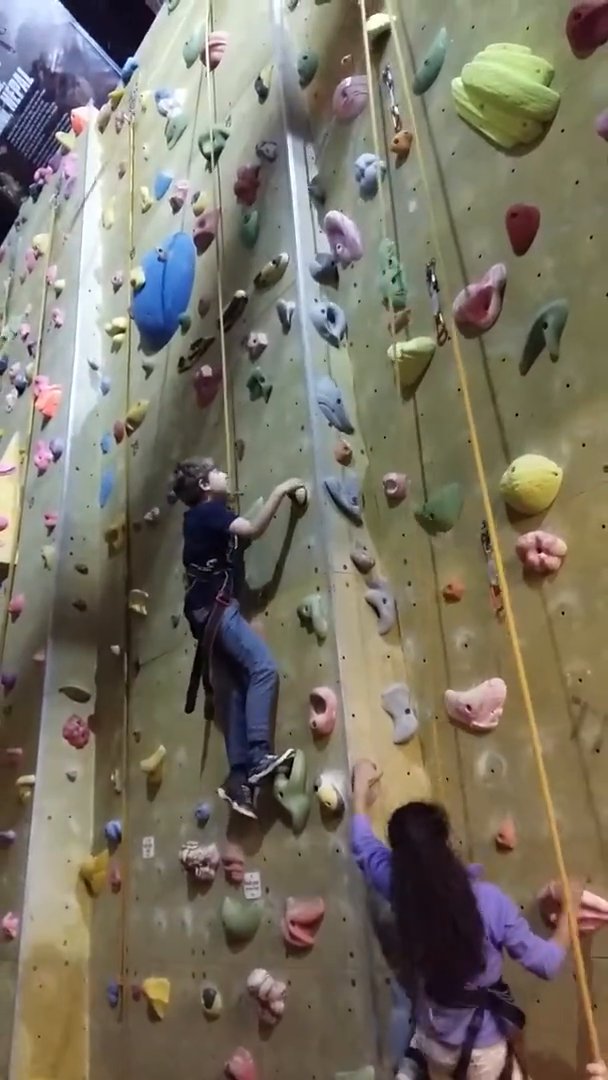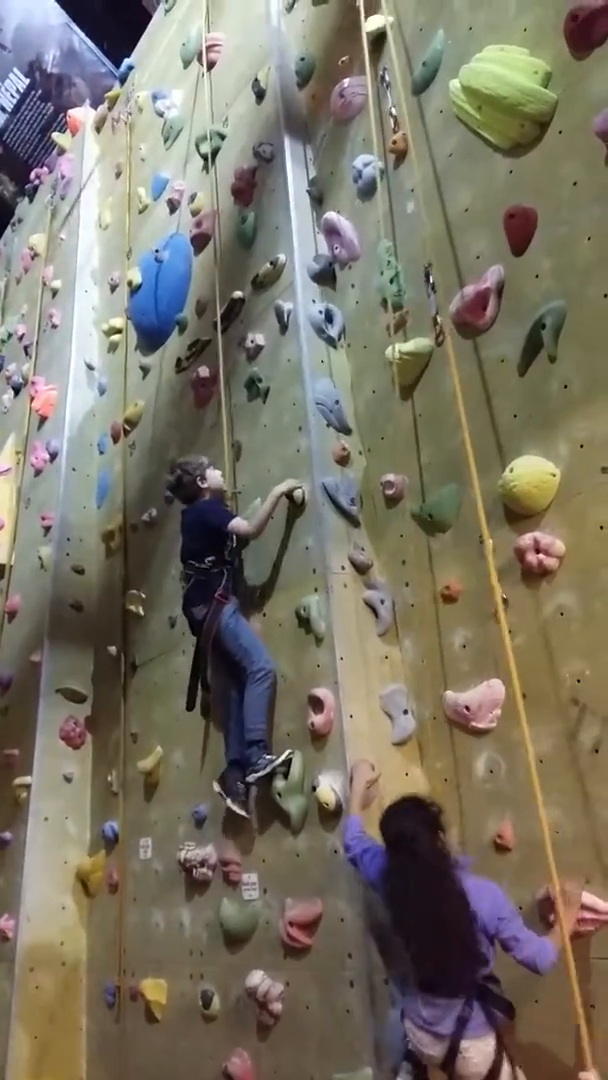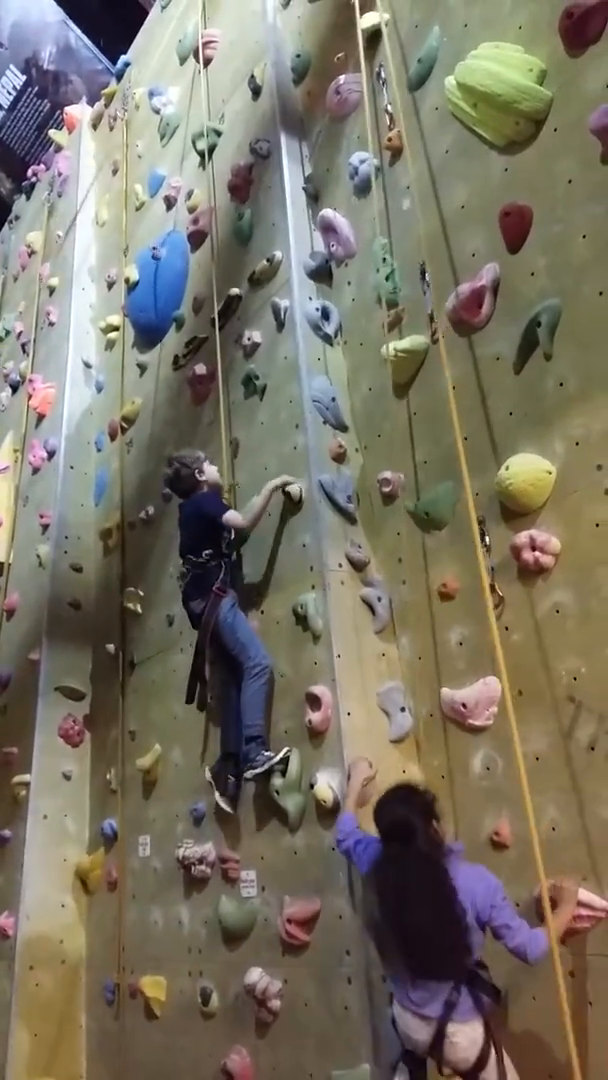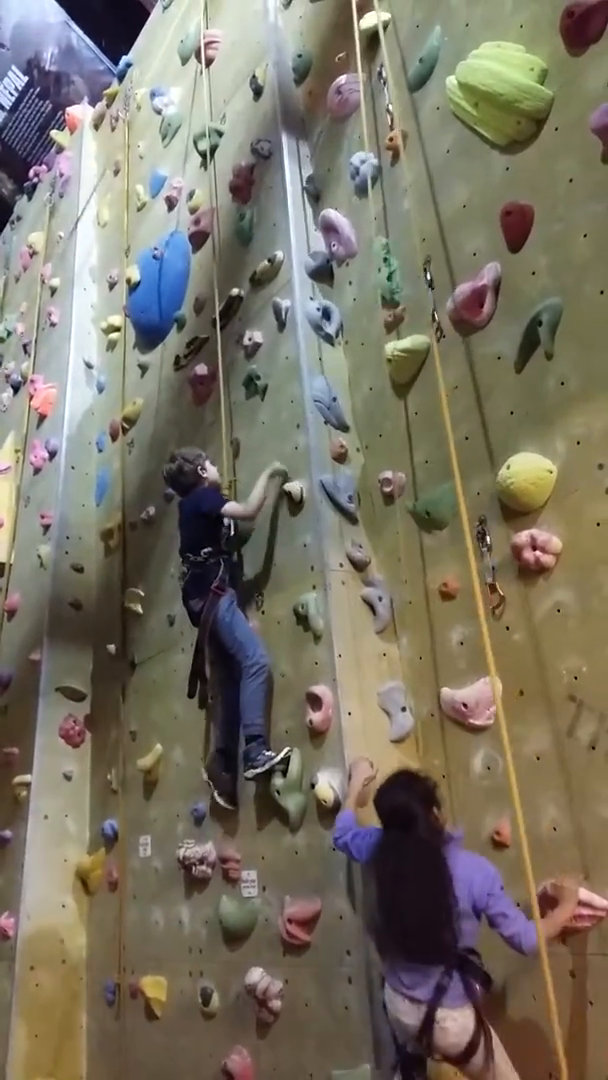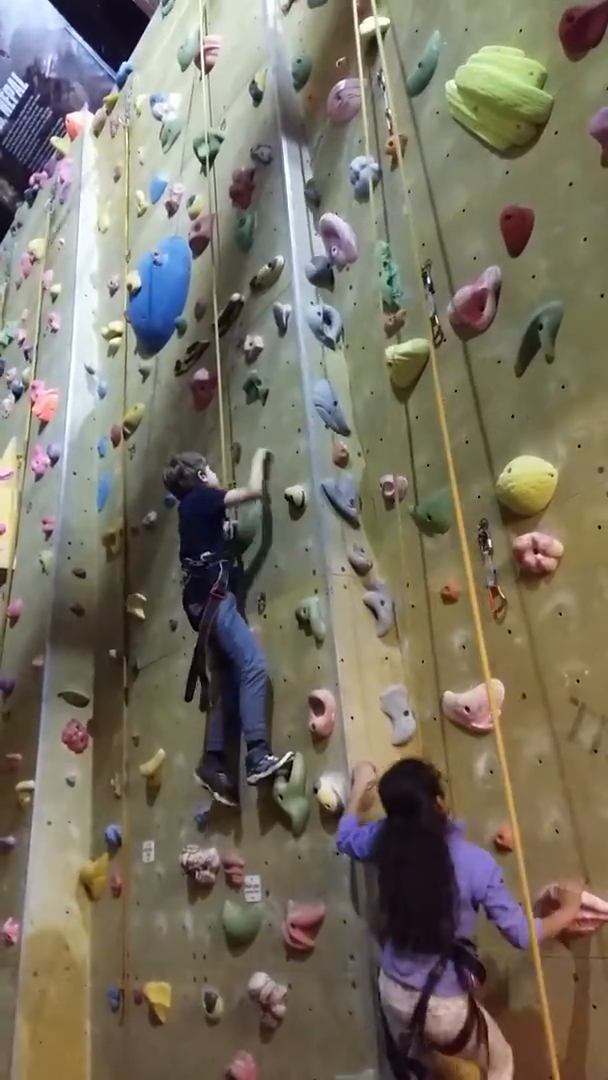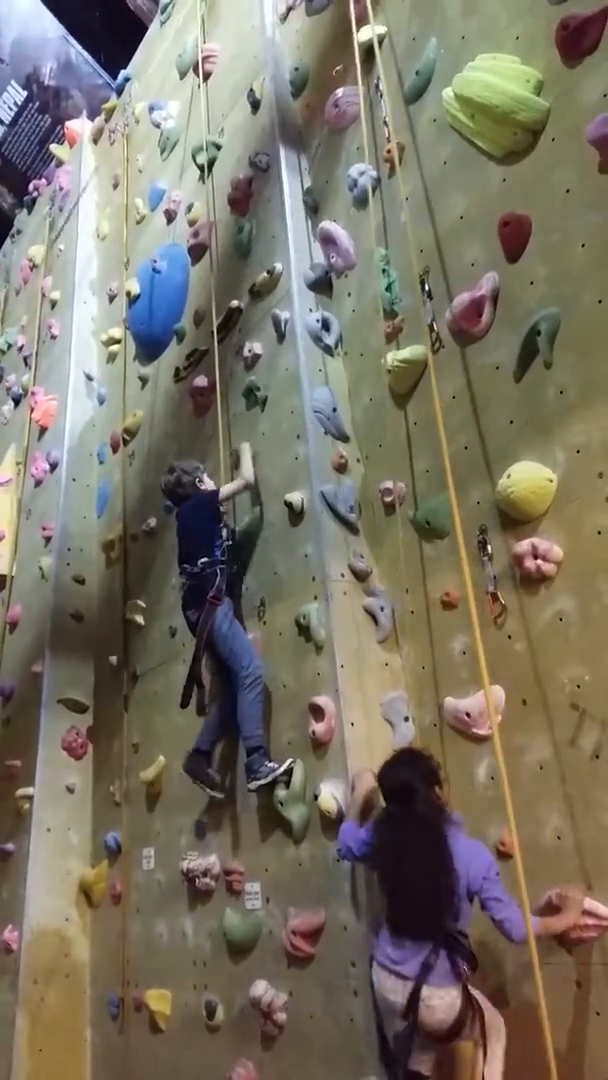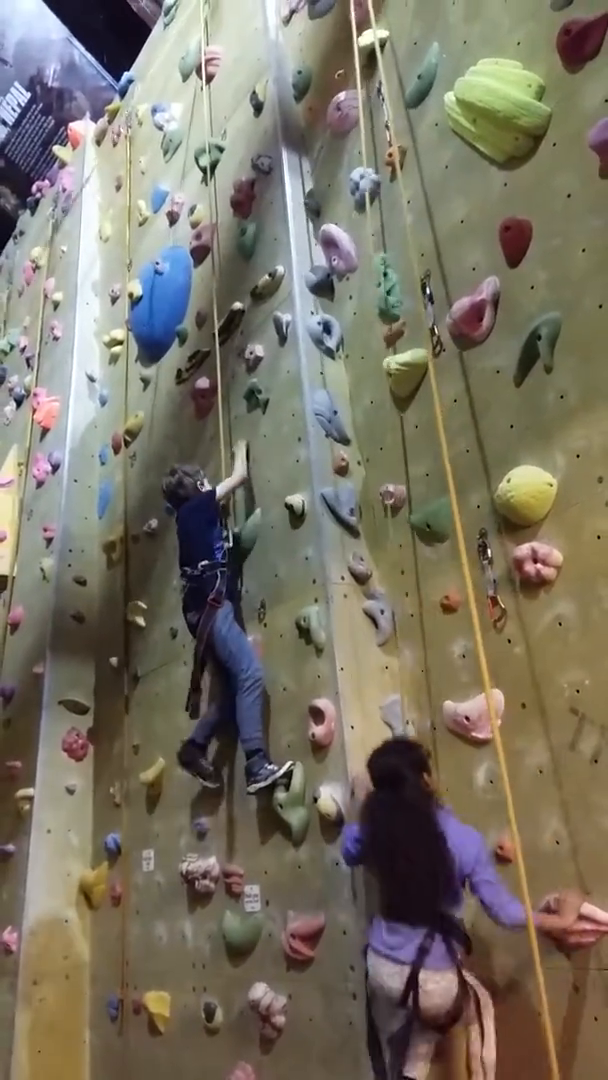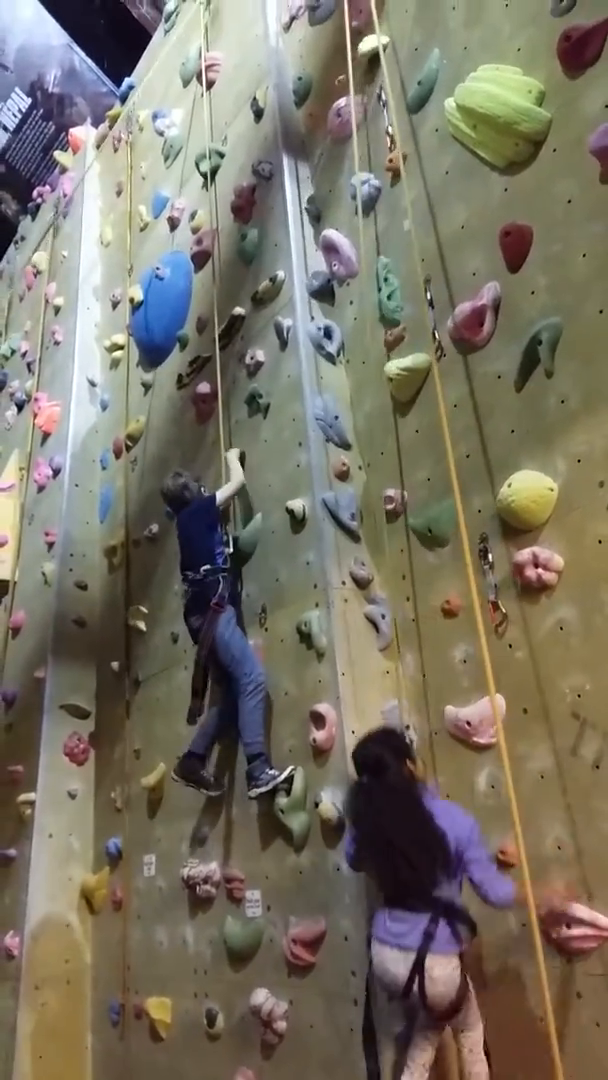
dt=0.1s
person 1, frame 1
left shoulder: (202, 515)
right shoulder: (209, 512)
right elbow: (254, 529)
right wrist: (280, 490)
left hip: (210, 606)
right hip: (214, 605)
left knee: (240, 686)
right knee: (264, 668)
left ankle: (238, 775)
right ankle: (258, 758)
person 1, frame 2
left shoulder: (201, 512)
right shoulder: (207, 508)
left elbow: (233, 531)
right elbow: (252, 530)
right wrist: (277, 491)
left hip: (209, 603)
right hip: (213, 601)
left knee: (238, 684)
right knee: (261, 667)
left ankle: (234, 772)
right ankle: (256, 758)
person 1, frame 3
left shoulder: (197, 506)
right shoulder: (203, 501)
right elbow: (246, 522)
left wrist: (223, 496)
right wrist: (271, 486)
left hip: (207, 597)
right hip: (212, 595)
left knee: (236, 678)
right knee: (258, 662)
left ankle: (228, 764)
right ankle: (254, 753)
person 1, frame 4
left shoulder: (196, 504)
right shoulder: (203, 496)
right elbow: (249, 511)
right wrist: (267, 476)
left hip: (206, 594)
right hip: (212, 592)
left knee: (233, 678)
right knee: (255, 661)
left ankle: (222, 762)
right ankle: (256, 753)
person 1, frame 5
left shoulder: (194, 506)
right shoulder: (202, 498)
right elbow: (254, 490)
left wrist: (223, 497)
right wrist: (258, 458)
left hip: (206, 598)
right hip: (212, 596)
left knee: (233, 681)
right knee: (254, 666)
left ankle: (213, 760)
right ankle: (258, 757)
person 1, frame 6
left shoulder: (193, 514)
right shoulder: (199, 504)
right elbow: (246, 480)
right wrist: (246, 452)
left hip: (207, 604)
right hip: (211, 603)
left knee: (233, 685)
right knee: (251, 673)
left ankle: (200, 756)
right ankle: (258, 764)
person 1, frame 7
left shoulder: (193, 515)
right shoulder: (198, 506)
right elbow: (240, 476)
right wrist: (241, 450)
left hip: (206, 606)
right hip: (212, 605)
left knee: (232, 686)
right knee: (250, 676)
left ankle: (194, 748)
right ankle: (257, 766)
person 1, frame 8
left shoulder: (189, 521)
right shoulder: (199, 510)
right elbow: (238, 481)
right wrist: (232, 458)
left hip: (204, 612)
right hip: (214, 609)
left knee: (231, 694)
right knee: (253, 679)
left ankle: (191, 761)
right ankle: (259, 771)
person 2, frame 1
left shoulder: (399, 886)
right shoulder: (489, 901)
left elbow: (361, 842)
right elbow: (545, 963)
left wrist: (361, 784)
right wrist: (570, 912)
left hip: (434, 1044)
right hip: (483, 1053)
person 2, frame 2
left shoulder: (391, 879)
right shoulder: (483, 895)
left elbow: (353, 841)
right elbow: (538, 958)
left wrist: (359, 784)
right wrist: (569, 910)
left hip: (419, 1033)
right hip: (472, 1046)
person 2, frame 3
left shoulder: (385, 865)
right shoulder: (477, 882)
left elbow: (345, 835)
right elbow: (529, 947)
left wrist: (356, 782)
right wrist: (566, 907)
left hip: (407, 1020)
right hip: (458, 1032)
person 2, frame 4
left shoulder: (384, 851)
right shoulder: (475, 871)
left elbow: (343, 833)
right elbow: (524, 938)
left wrist: (357, 782)
right wrist: (566, 906)
left hip: (398, 1004)
right hip: (449, 1016)
person 2, frame 5
left shoulder: (386, 842)
right shoulder: (475, 862)
left elbow: (345, 837)
right elbow: (521, 933)
left wrist: (360, 787)
right wrist: (568, 910)
left hip: (392, 991)
right hip: (443, 1005)
person 2, frame 6
left shoulder: (386, 836)
right shoulder: (471, 855)
left elbow: (346, 844)
right elbow: (514, 927)
left wrist: (360, 794)
right wrist: (566, 916)
left hip: (385, 980)
right hip: (436, 993)
right knee: (492, 1030)
person 2, frame 7
left shoulder: (376, 827)
right shoulder: (462, 839)
left elbow: (349, 851)
right elbow: (505, 912)
left wrist: (359, 797)
right wrist: (562, 918)
left hip: (380, 966)
right hip: (431, 976)
person 2, frame 8
left shoulder: (369, 818)
right shoulder: (452, 819)
right elbow: (495, 891)
left hip: (385, 954)
right hip: (435, 962)
left knee: (435, 1012)
right knee: (468, 1025)
